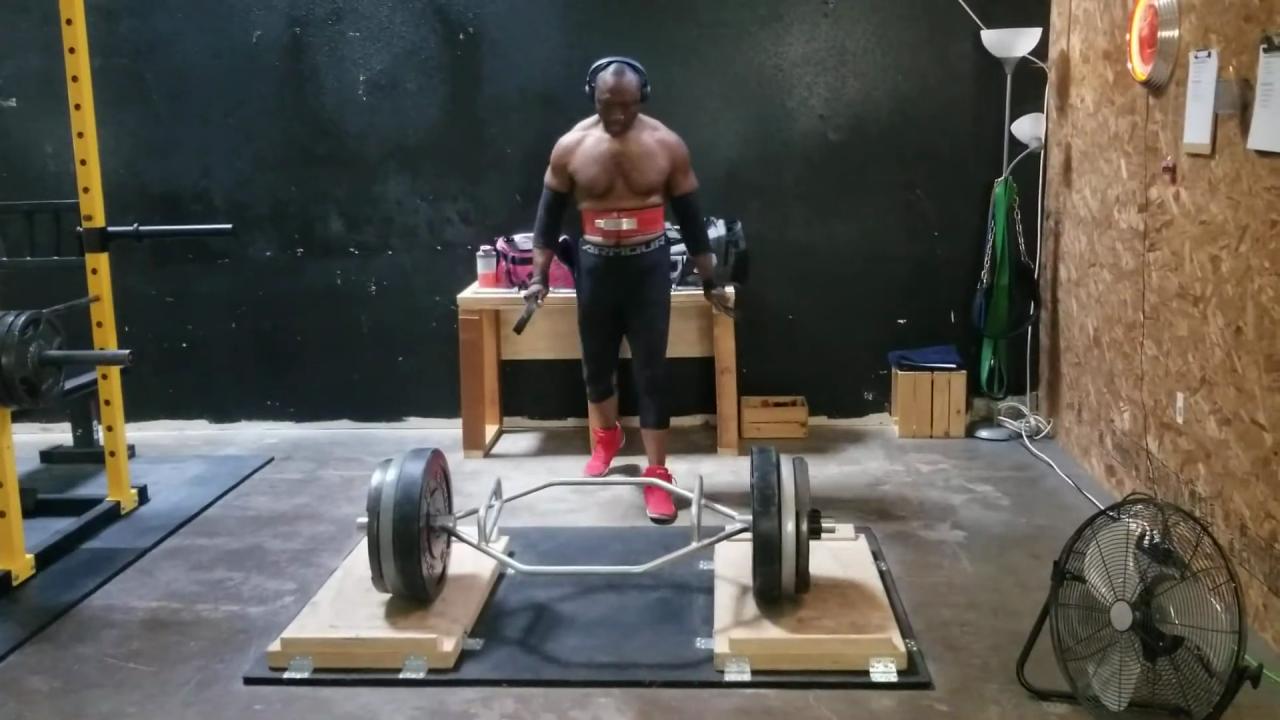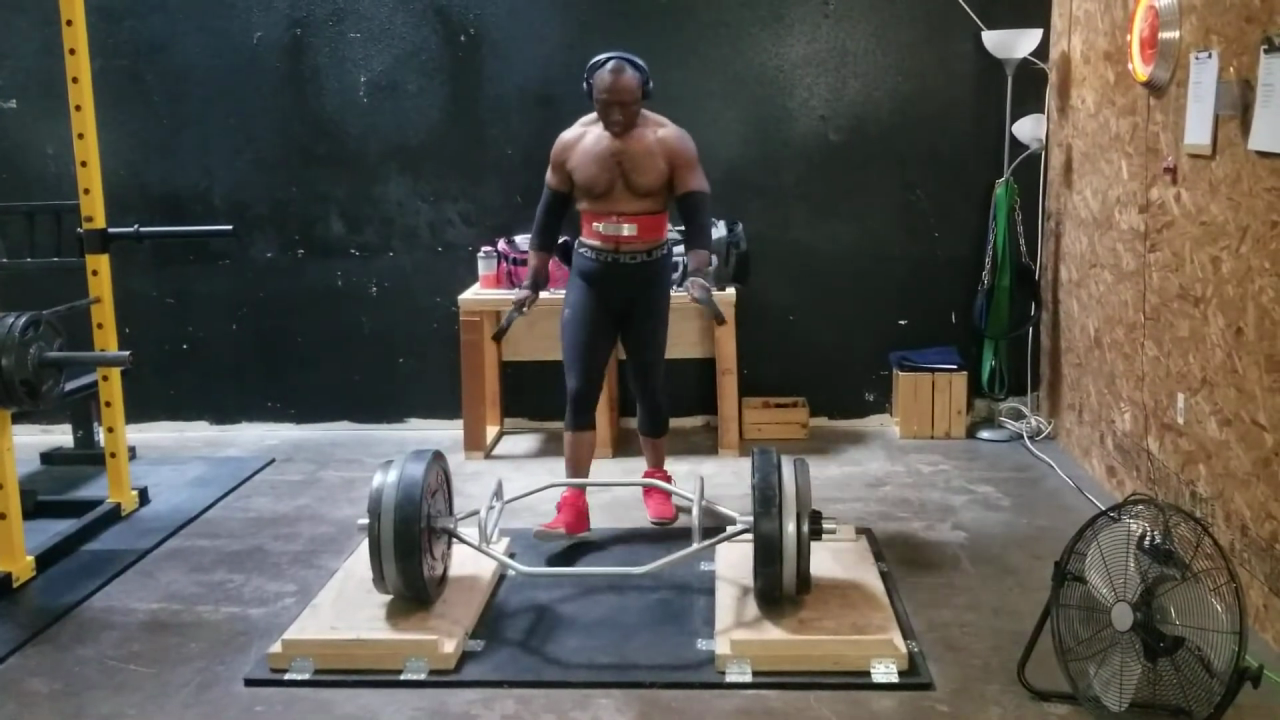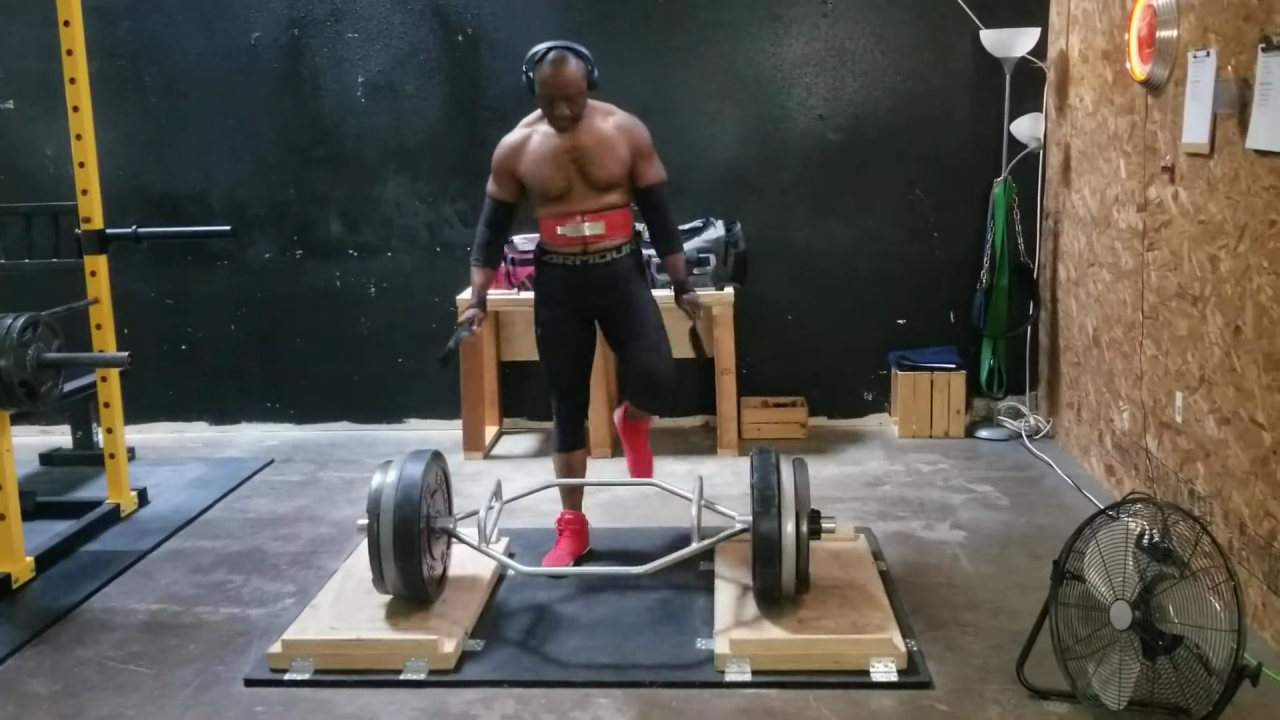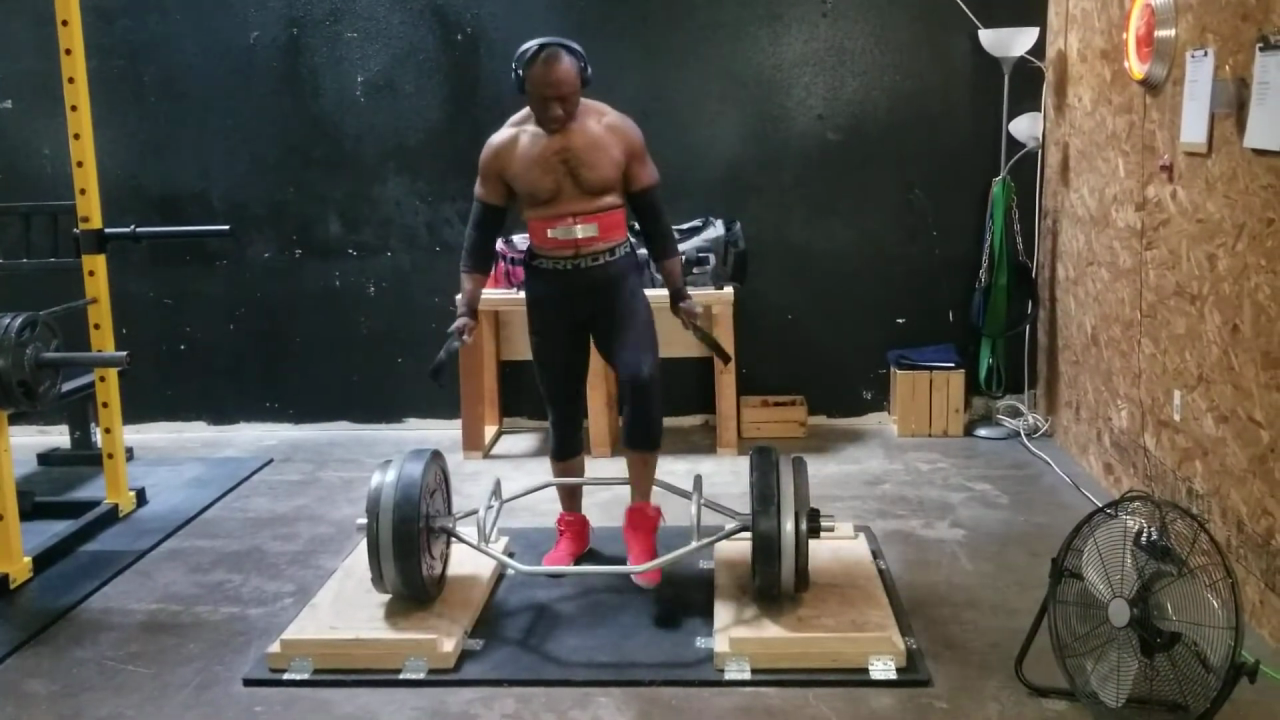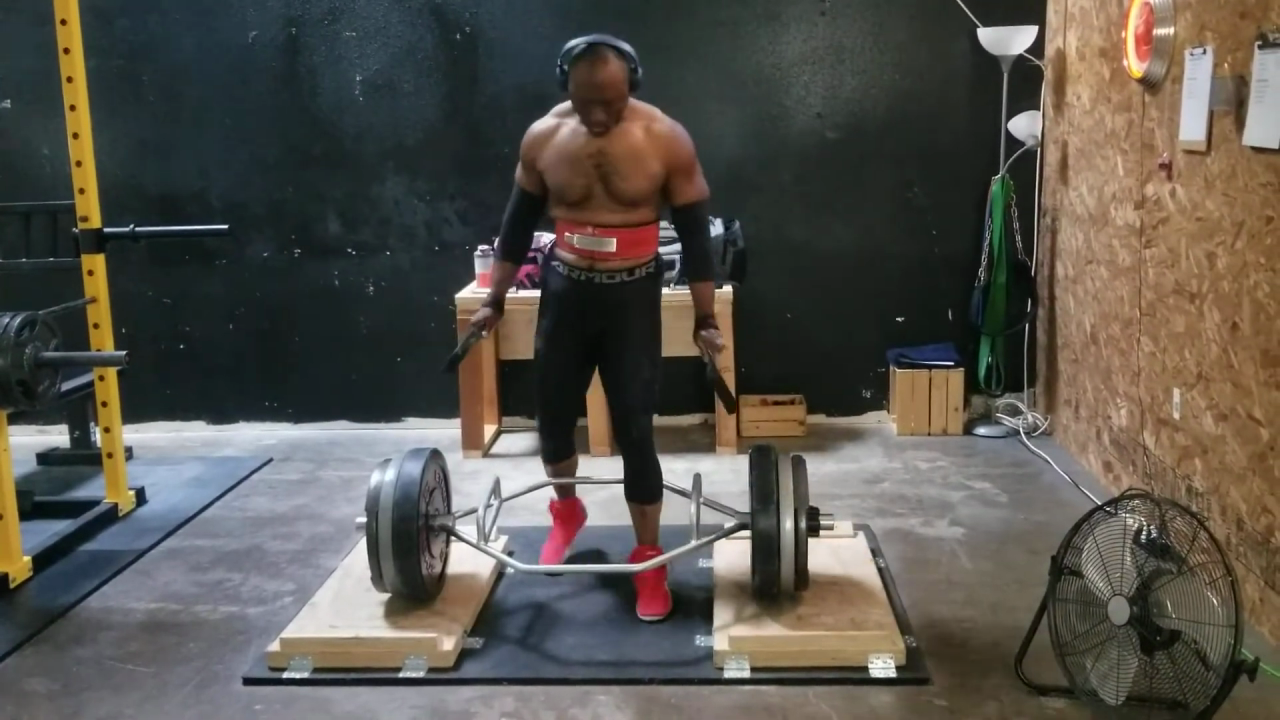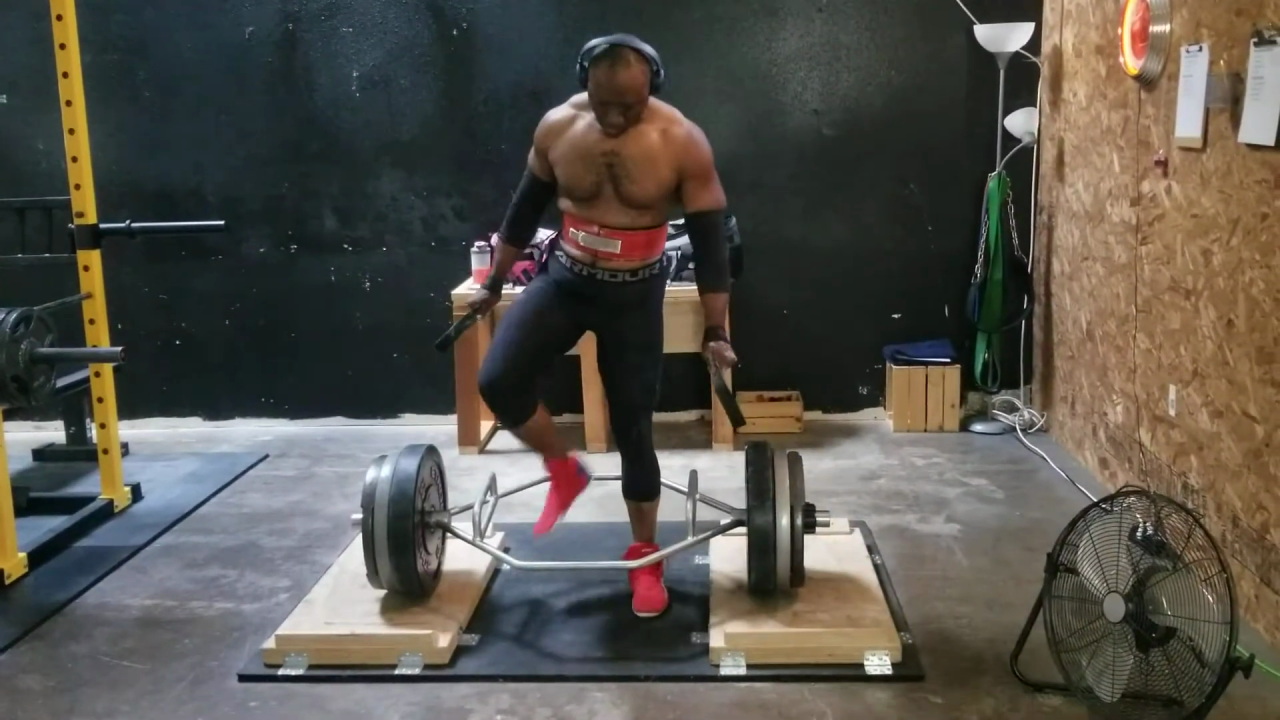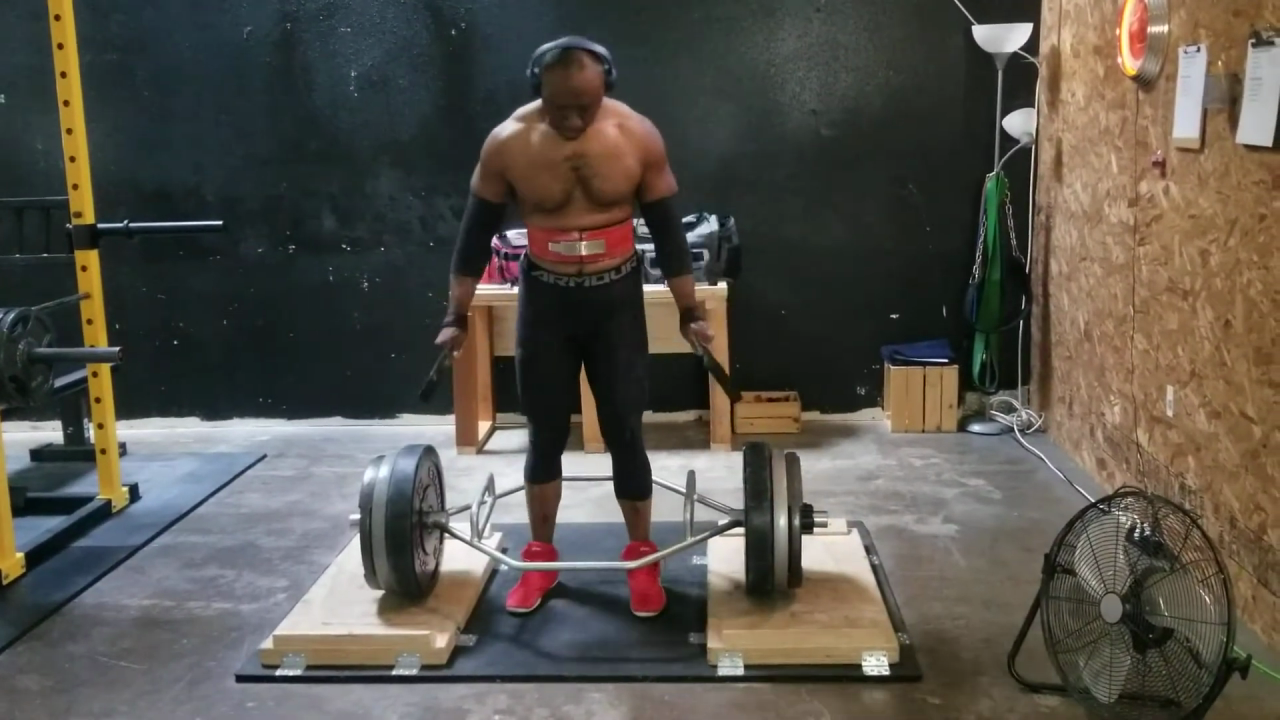
dt=0.4s
person 1, frame 1
left shoulder: (668, 145)
right shoulder: (570, 147)
left elbow: (689, 215)
right elbow: (550, 213)
left wrist: (709, 280)
right wrist: (539, 275)
left hip: (649, 266)
right hip: (595, 266)
left knee: (649, 372)
right knee: (597, 367)
left ankle: (657, 476)
right ankle: (607, 436)
person 1, frame 2
left shoulder: (673, 142)
right shoulder: (570, 143)
left elbow: (697, 214)
right elbow: (549, 214)
left wrist: (697, 272)
right wrist: (532, 280)
left hip: (648, 273)
right hip: (589, 272)
left knee: (648, 383)
right knee: (580, 390)
left ankle: (656, 479)
right ankle: (574, 505)
person 1, frame 3
left shoulder: (626, 131)
right shoulder: (515, 147)
left elbow: (657, 211)
right elbow: (493, 226)
left wrist: (681, 283)
right wrist: (478, 298)
left hip: (621, 270)
right hip: (557, 279)
left knee: (655, 372)
right knee: (568, 403)
left ankle: (633, 421)
right ankle: (572, 524)
person 1, frame 4
left shoulder: (619, 131)
right shoulder: (502, 147)
left elbow: (652, 215)
right elbow: (482, 231)
left wrist: (679, 291)
right wrist: (467, 307)
left hip: (615, 272)
right hip: (548, 284)
left knee: (643, 379)
right knee: (563, 408)
left ankle: (640, 514)
right ankle: (573, 525)
person 1, frame 5
left shoulder: (667, 139)
right shoulder: (542, 137)
left elbow: (694, 233)
right elbow: (518, 222)
left wrist: (705, 318)
right wrist: (495, 300)
left hip: (633, 296)
right hip: (564, 291)
left knee: (634, 432)
right knee: (553, 418)
left ankle: (649, 560)
right ankle: (567, 510)
person 1, frame 6
left shoulder: (685, 143)
right shoulder: (557, 126)
left elbow: (710, 241)
right elbow: (526, 206)
left wrist: (715, 331)
right wrist: (493, 282)
left hip: (635, 294)
right hip: (563, 277)
left knee: (633, 431)
right knee: (497, 382)
left ankle: (645, 558)
right ankle: (564, 472)
person 1, frame 7
left shoulder: (638, 135)
right shoulder: (507, 142)
left elbow: (667, 229)
right elbow: (476, 232)
left wrist: (689, 312)
right wrist: (457, 316)
left hip: (616, 298)
right hip: (544, 299)
left knee: (624, 432)
right knee: (546, 434)
left ankle: (642, 557)
right ankle: (540, 556)
